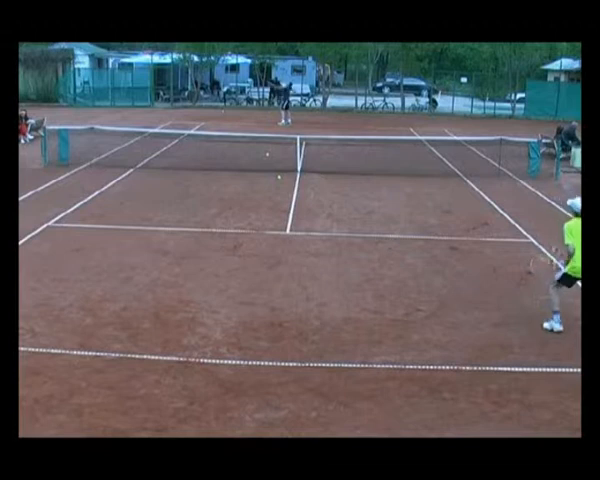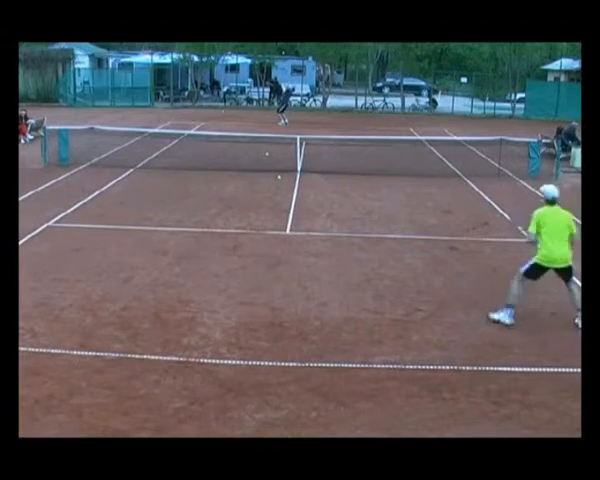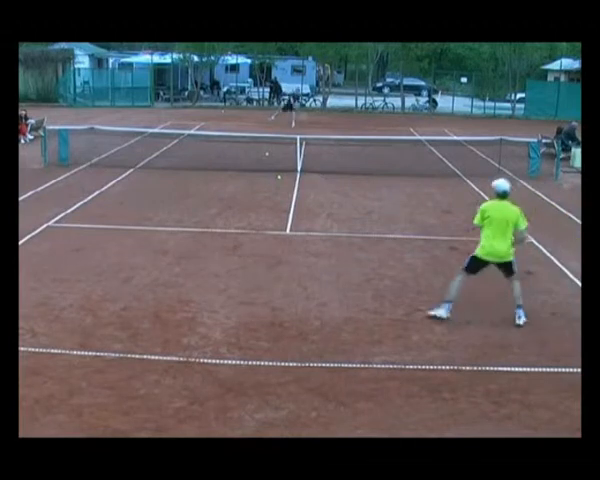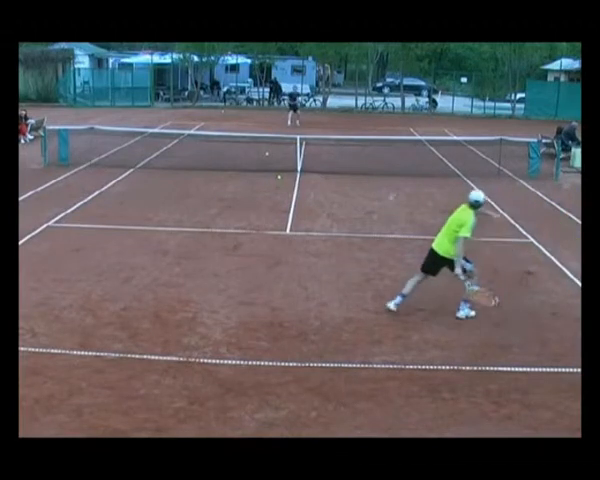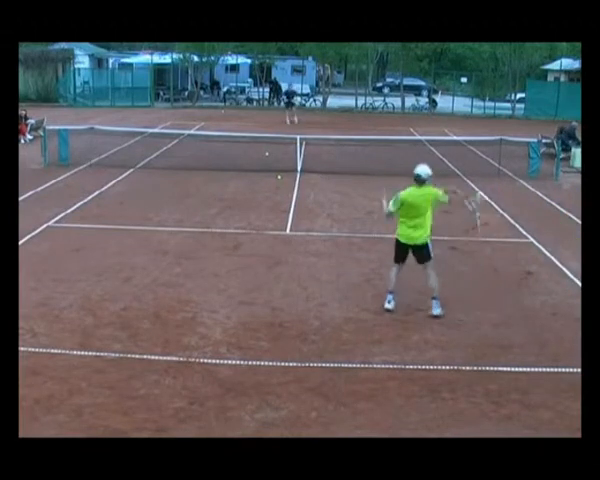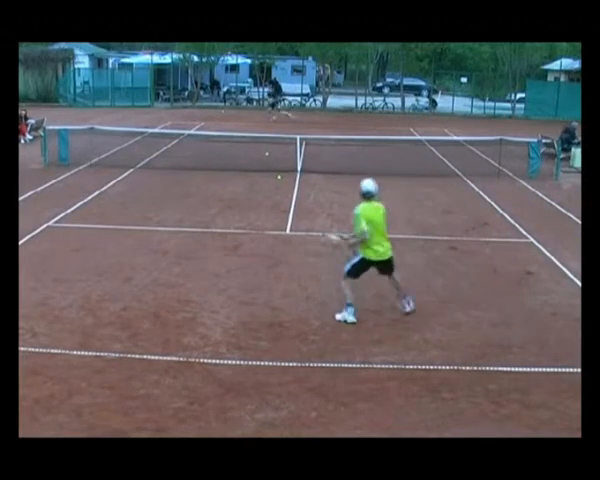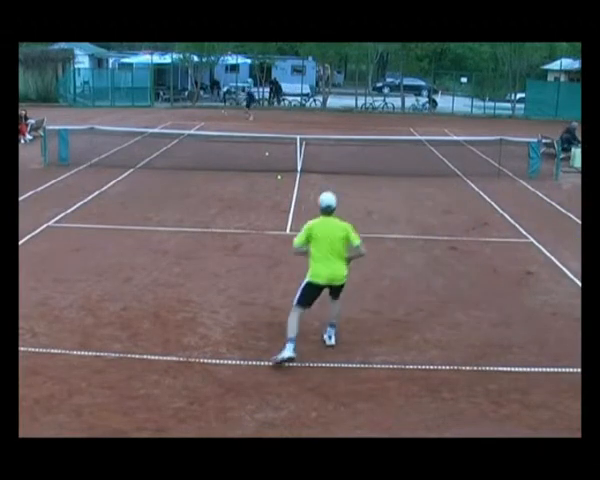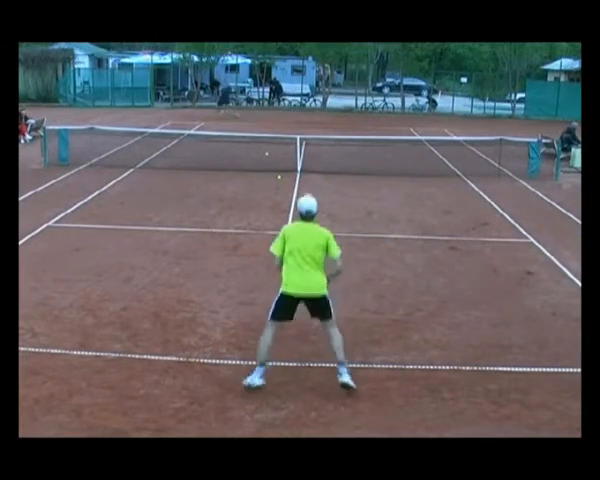
dt=0.5s
person 1, frame 1
left shoulder: (569, 225)
left elbow: (571, 250)
left wrist: (567, 262)
left hip: (575, 268)
left knee: (554, 287)
left ankle: (556, 321)
person 1, frame 2
left shoulder: (539, 213)
right shoulder: (567, 215)
left elbow: (531, 239)
right elbow: (573, 239)
left wrist: (539, 240)
left hip: (544, 258)
right hip: (564, 258)
left knee: (517, 279)
right knee: (570, 284)
left ankle: (507, 314)
right ankle: (580, 317)
person 1, frame 3
left shoulder: (486, 206)
right shoulder: (515, 211)
left elbow: (476, 227)
right elbow: (523, 237)
right wrist: (514, 242)
left hip: (484, 251)
right hip: (504, 254)
left knee: (460, 277)
right knee: (514, 280)
left ankle: (445, 309)
right ankle: (520, 315)
person 1, frame 4
left shoulder: (464, 208)
right shoulder: (470, 219)
left elbow: (476, 209)
right elbow: (459, 242)
left wrist: (489, 213)
right wrist: (458, 266)
left hip: (436, 248)
right hip: (450, 253)
left knee: (419, 277)
right knee: (472, 274)
left ankle: (396, 302)
right ankle: (464, 308)
person 1, frame 5
left shoulder: (403, 195)
right shoulder: (433, 193)
left elbow: (388, 214)
right elbow: (445, 200)
left wrist: (385, 206)
right wrist: (453, 191)
left hip: (402, 237)
right hip: (421, 239)
left knee: (397, 266)
right knee: (429, 269)
left ankle: (389, 300)
right ankle: (436, 305)
person 1, frame 6
left shoulder: (359, 211)
right shoulder: (380, 207)
left elbow: (365, 236)
left wrist: (351, 242)
right wrist: (354, 235)
left hip: (368, 254)
right hip: (385, 252)
left knee: (346, 278)
right knee: (391, 275)
left ankle: (349, 312)
right ankle: (406, 303)
person 1, frame 7
left shoulder: (311, 225)
right shoulder: (345, 227)
left elbow: (296, 249)
right elbow: (361, 251)
left hip: (316, 276)
right hip: (338, 276)
left knee: (295, 311)
right knee: (336, 299)
left ankle: (289, 349)
right ankle: (330, 334)
person 1, frame 8
left shoulder: (287, 230)
right shoulder: (325, 234)
left elbow: (277, 262)
right elbow: (338, 266)
right wrist: (327, 278)
left hip: (290, 288)
right hip: (317, 289)
left knee: (270, 327)
right knee: (331, 327)
left ankle: (258, 374)
right ankle: (343, 372)
